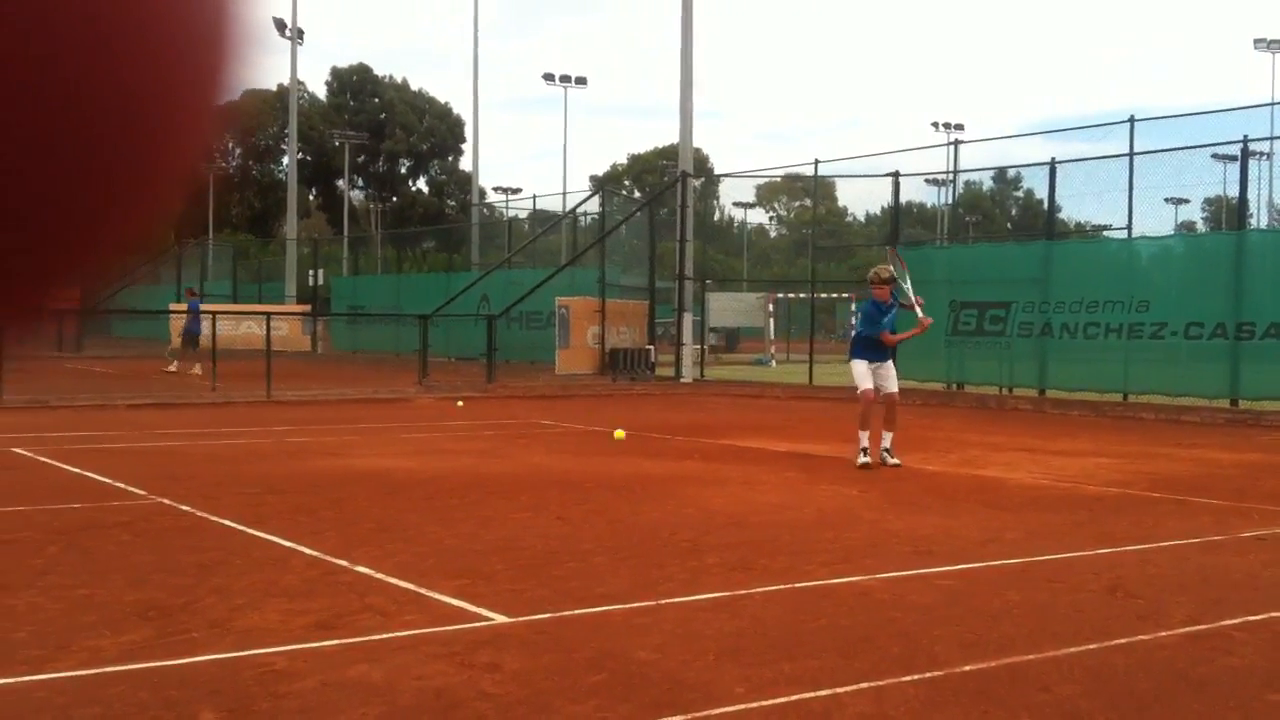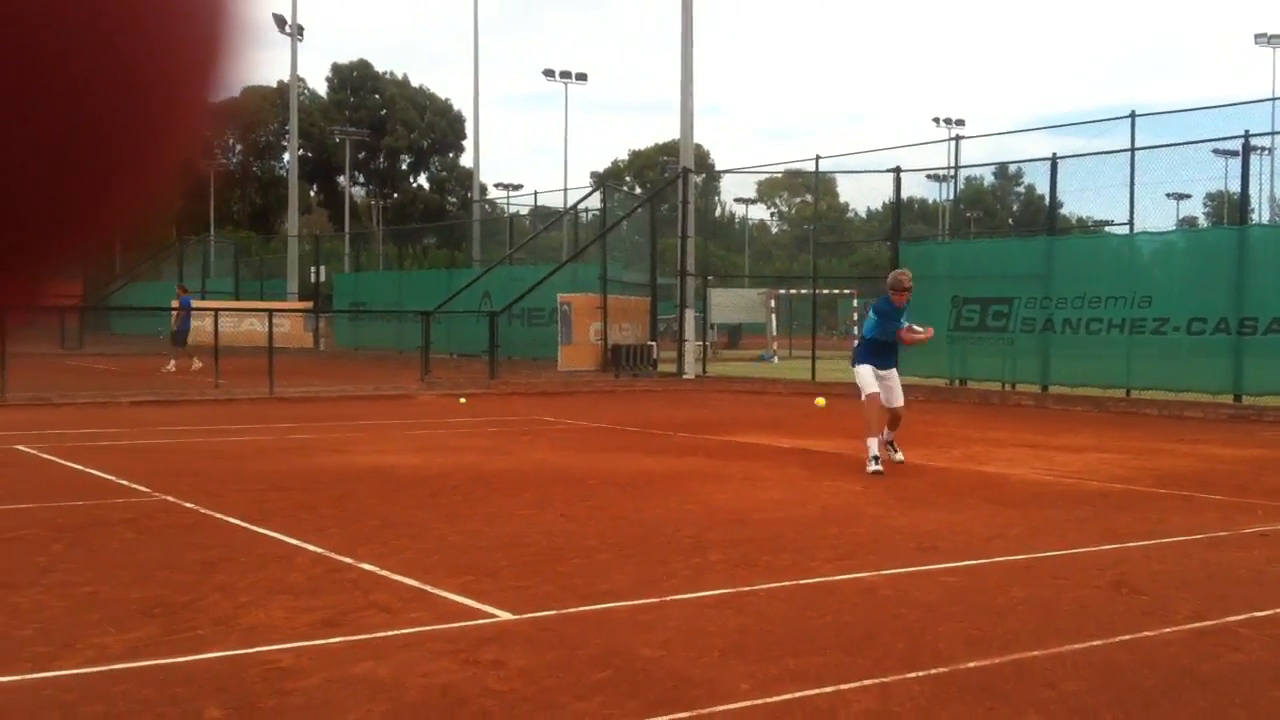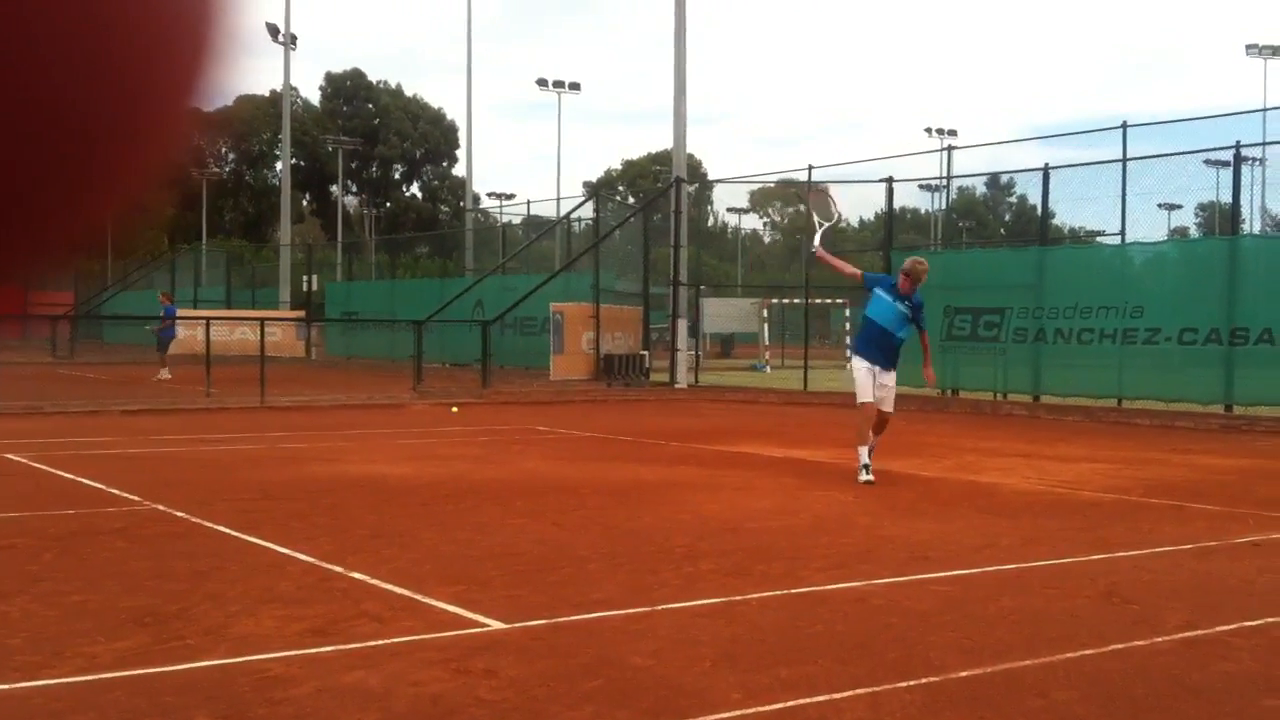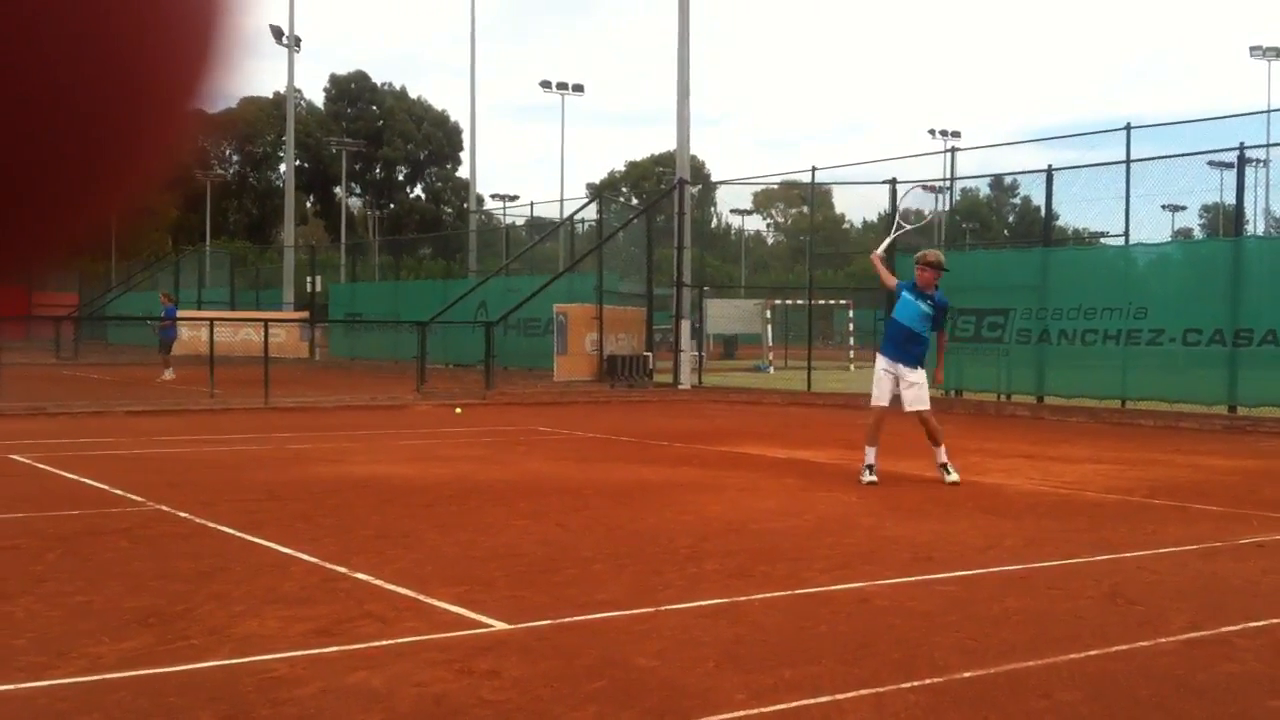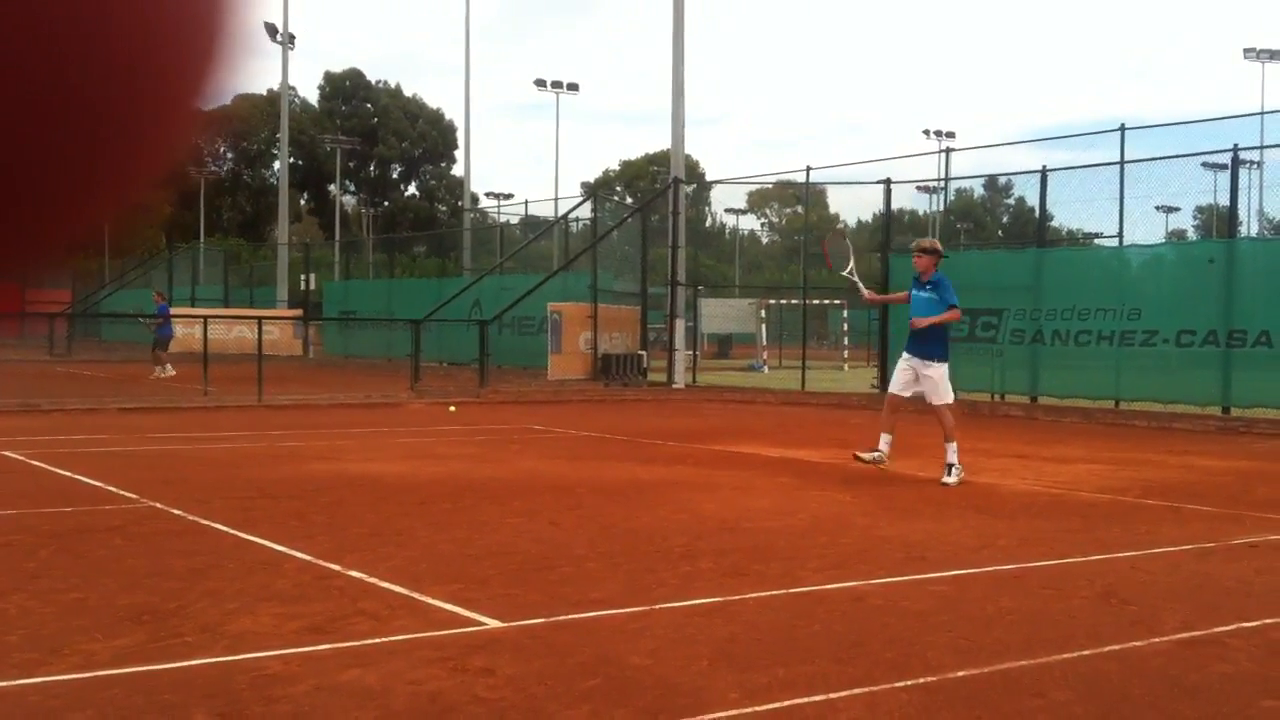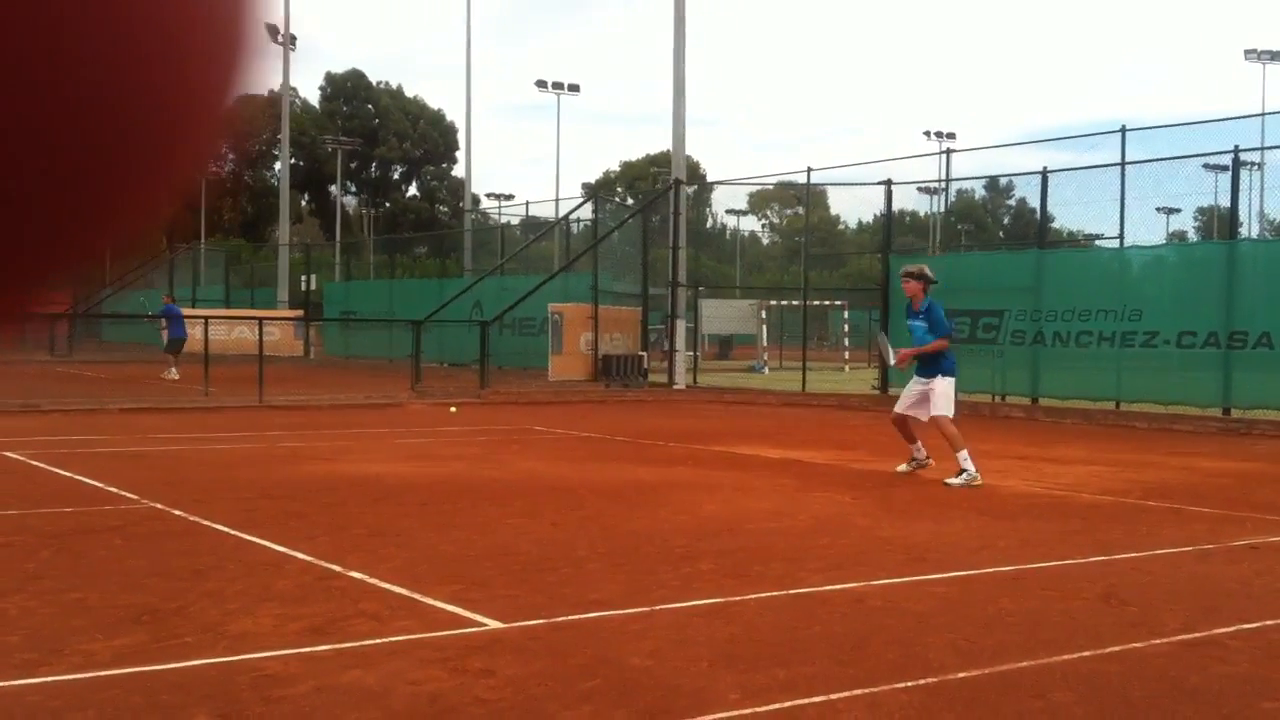
dt=0.3s
person 1, frame 1
left shoulder: (892, 297)
right shoulder: (870, 310)
right elbow: (889, 340)
left wrist: (913, 304)
right wrist: (918, 330)
left hip: (883, 358)
right hip: (861, 357)
left knee: (892, 399)
right knee: (867, 395)
left ankle: (885, 448)
right ankle: (864, 448)
person 1, frame 2
left shoulder: (900, 304)
right shoulder: (883, 307)
right elbow: (905, 339)
left wrist: (909, 327)
right wrist: (926, 335)
left hip: (887, 365)
right hip: (865, 362)
left knee: (897, 412)
right knee: (873, 399)
left ankle: (887, 439)
right ankle: (873, 456)
person 1, frame 3
left shoulder: (916, 303)
right shoulder: (881, 282)
left elbow: (922, 333)
right elbow: (854, 272)
left wrist: (928, 365)
right wrist: (824, 256)
left hip: (886, 365)
right hip: (862, 358)
left knee: (884, 416)
right knee: (865, 407)
left ankle: (868, 445)
right ankle: (863, 464)
person 1, frame 4
left shoulder: (939, 303)
right shoulder: (907, 288)
left elbow: (940, 334)
right elbow: (891, 283)
left wrist: (939, 367)
right wrist: (877, 261)
left hip: (913, 366)
right hip: (887, 360)
left knee: (925, 416)
right knee: (878, 411)
left ankle: (944, 463)
right ankle: (869, 465)
person 1, frame 5
left shoulder: (942, 284)
right shoulder: (917, 282)
left elbow: (955, 313)
left wrist: (928, 320)
right wrist: (878, 298)
left hip: (934, 358)
right hip: (910, 355)
left knee: (941, 407)
right knee: (892, 400)
left ankle: (954, 465)
right ankle: (881, 452)
person 1, frame 6
left shoulder: (932, 309)
right shoulder: (910, 308)
left elbow: (944, 342)
left wrist: (913, 352)
right wrist: (906, 355)
left hip: (941, 374)
right hip: (922, 374)
left knee: (940, 420)
right knee: (897, 417)
left ankle: (969, 471)
right ankle: (920, 458)
